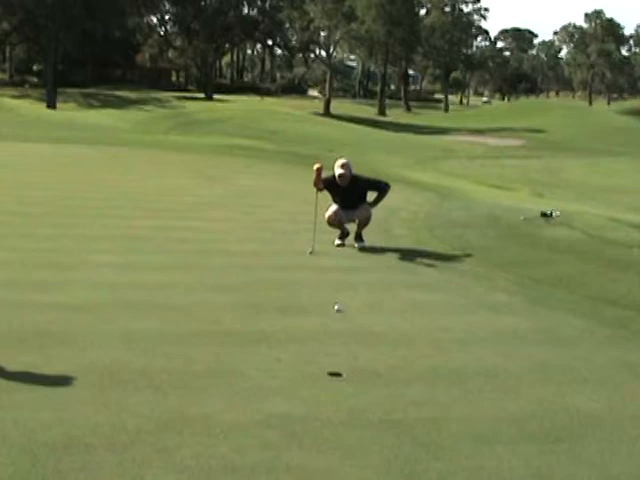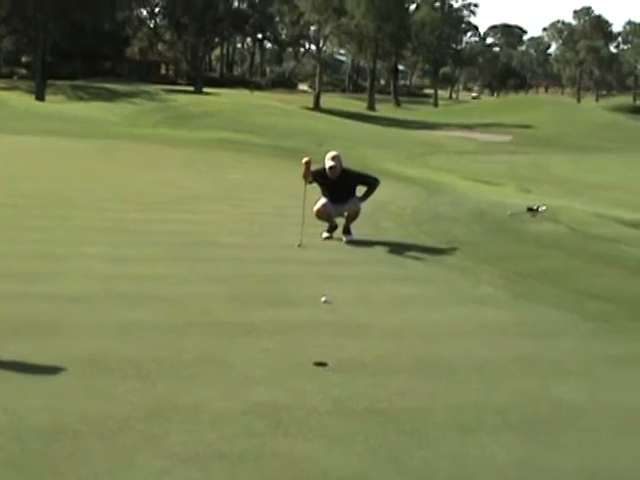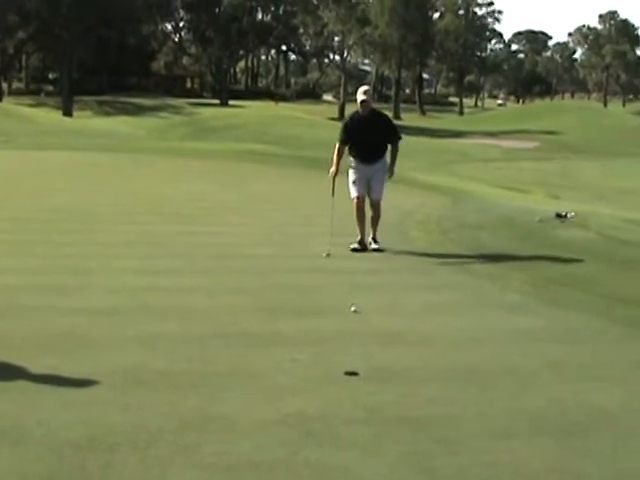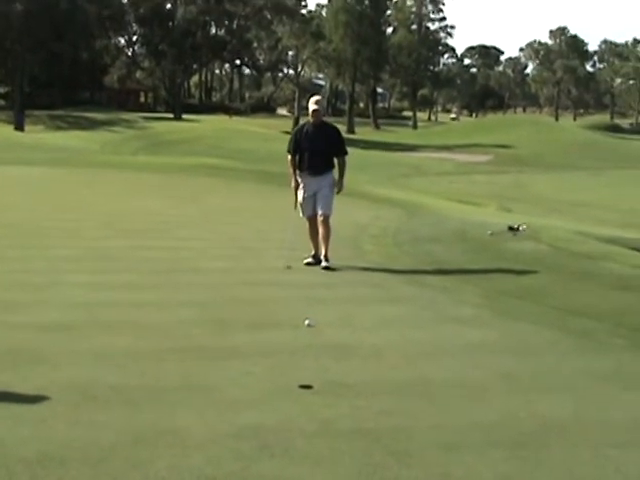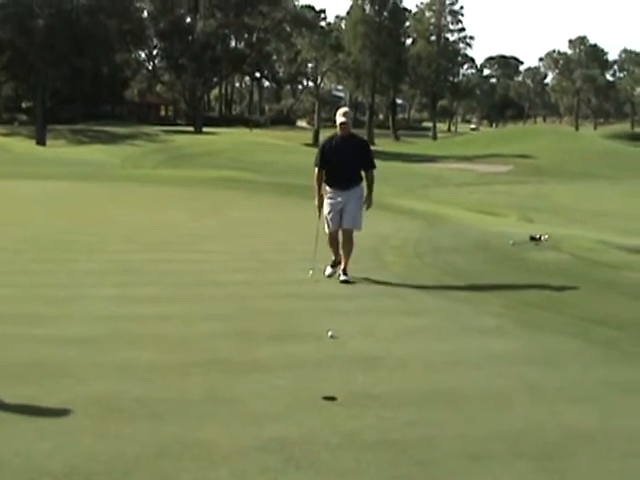
dt=1s
person 1, frame 1
left shoulder: (360, 181)
right shoulder: (331, 180)
left elbow: (385, 186)
right elbow: (318, 186)
left wrist: (373, 204)
right wrist: (317, 174)
left hip: (358, 209)
right hip: (341, 210)
left knee: (366, 214)
right knee: (329, 217)
left ankle: (358, 234)
right ankle: (343, 231)
person 1, frame 2
left shoulder: (350, 175)
right shoulder: (321, 173)
left elbow: (375, 181)
right elbow: (308, 178)
left wrist: (362, 198)
right wrist: (307, 167)
left hip: (347, 203)
right hip: (330, 202)
left knee: (355, 207)
right knee: (318, 210)
left ankle: (347, 227)
right ankle: (332, 225)
person 1, frame 3
left shoulder: (383, 119)
right shoulder: (351, 120)
left elbow: (394, 142)
right elbow: (341, 144)
left wrist: (392, 165)
right wrist: (335, 166)
left hip: (378, 165)
right hip: (357, 165)
left knee: (375, 203)
right knee: (358, 201)
left ankle: (373, 237)
right ankle: (361, 240)
person 1, frame 4
left shoulder: (332, 131)
right shoulder: (300, 130)
left elbow: (341, 157)
right elbow: (292, 156)
left wrist: (341, 178)
right wrist: (294, 178)
left hip: (326, 179)
right hip: (305, 179)
left knee: (323, 218)
right knee: (310, 219)
left ankle: (325, 256)
right ankle: (315, 253)
person 1, frame 5
left shoulder: (361, 144)
right shoulder: (327, 144)
left elbow: (369, 170)
right elbow: (319, 170)
left wrist: (370, 193)
right wrist: (318, 194)
left hip: (354, 193)
right hip: (332, 193)
left knee: (348, 232)
right knee: (332, 232)
left ankle: (344, 269)
right ankle: (335, 259)
